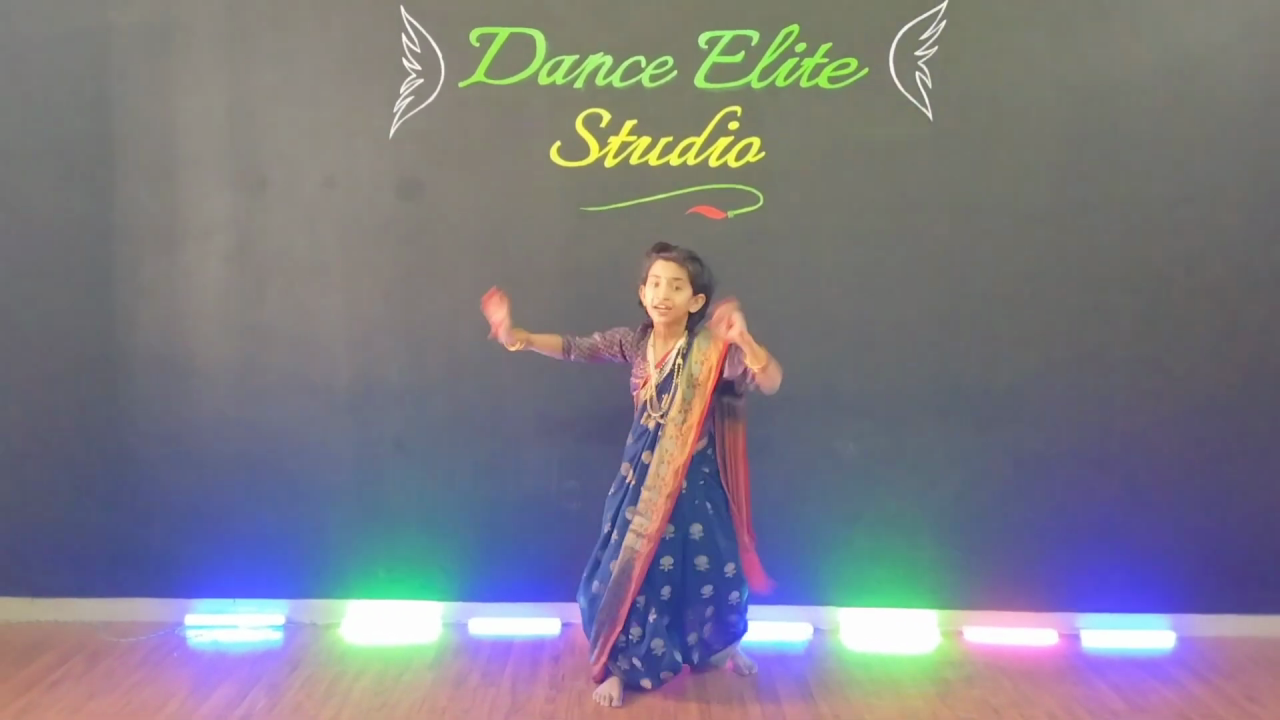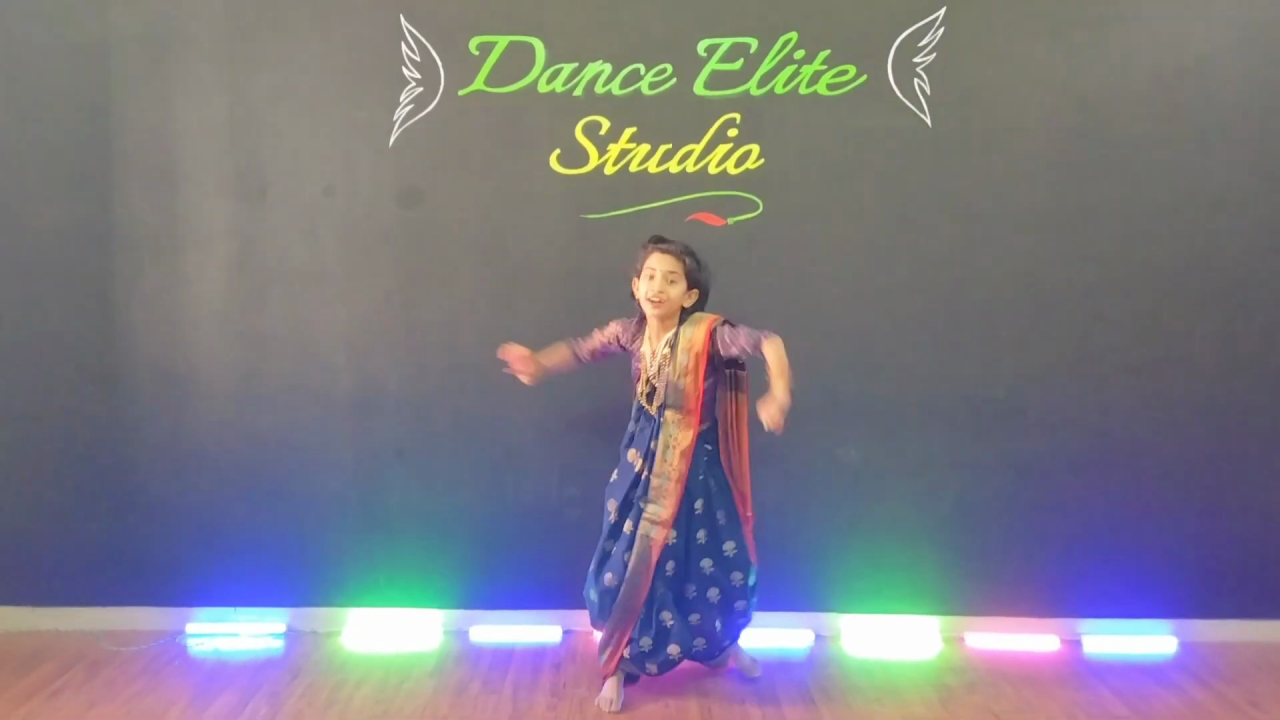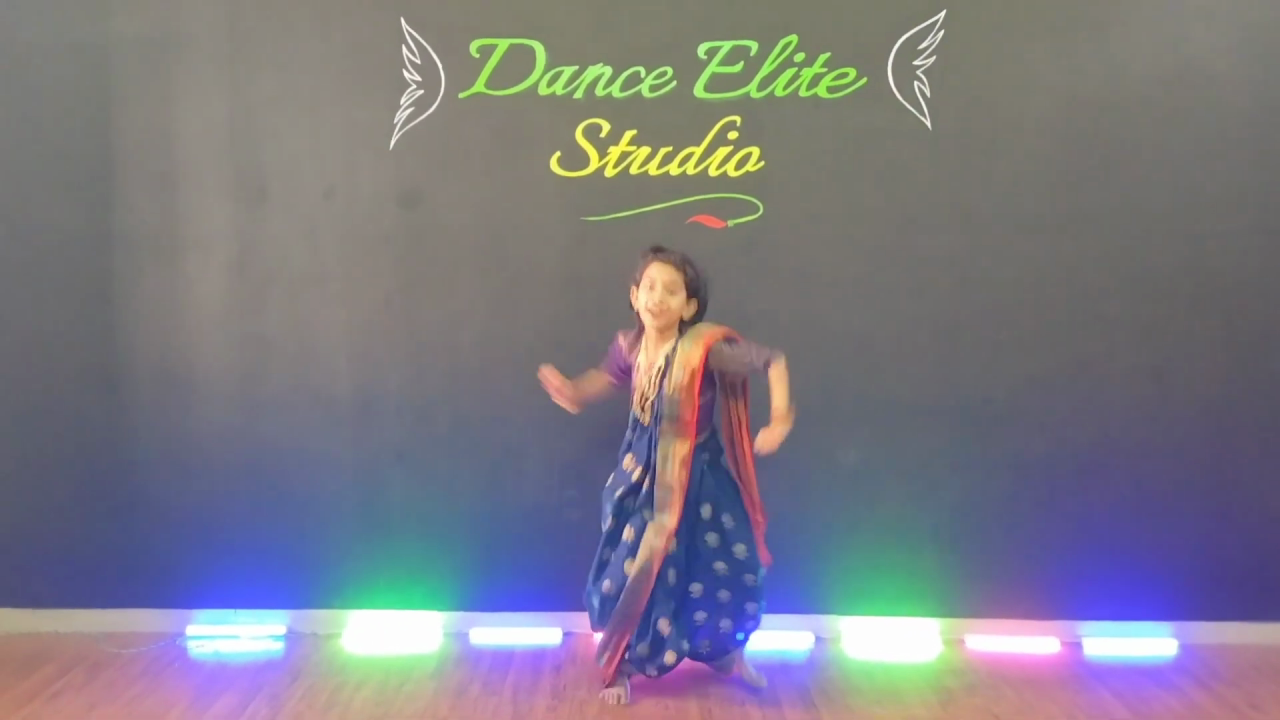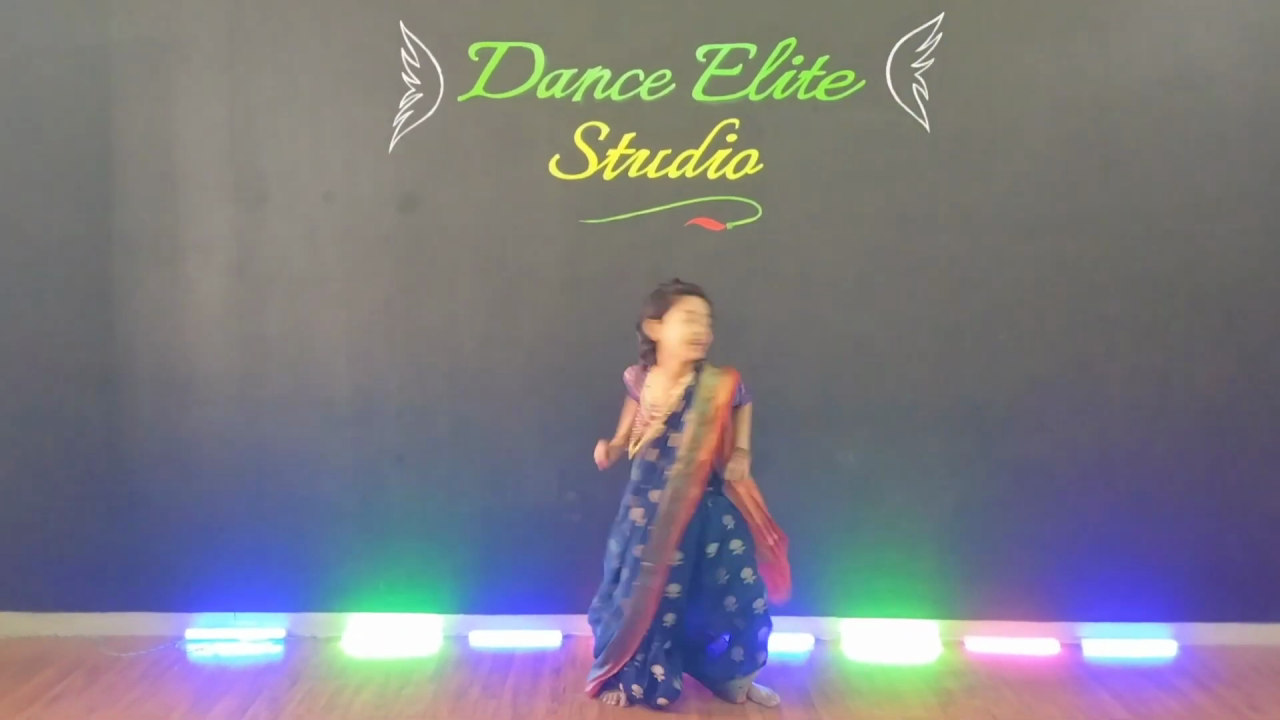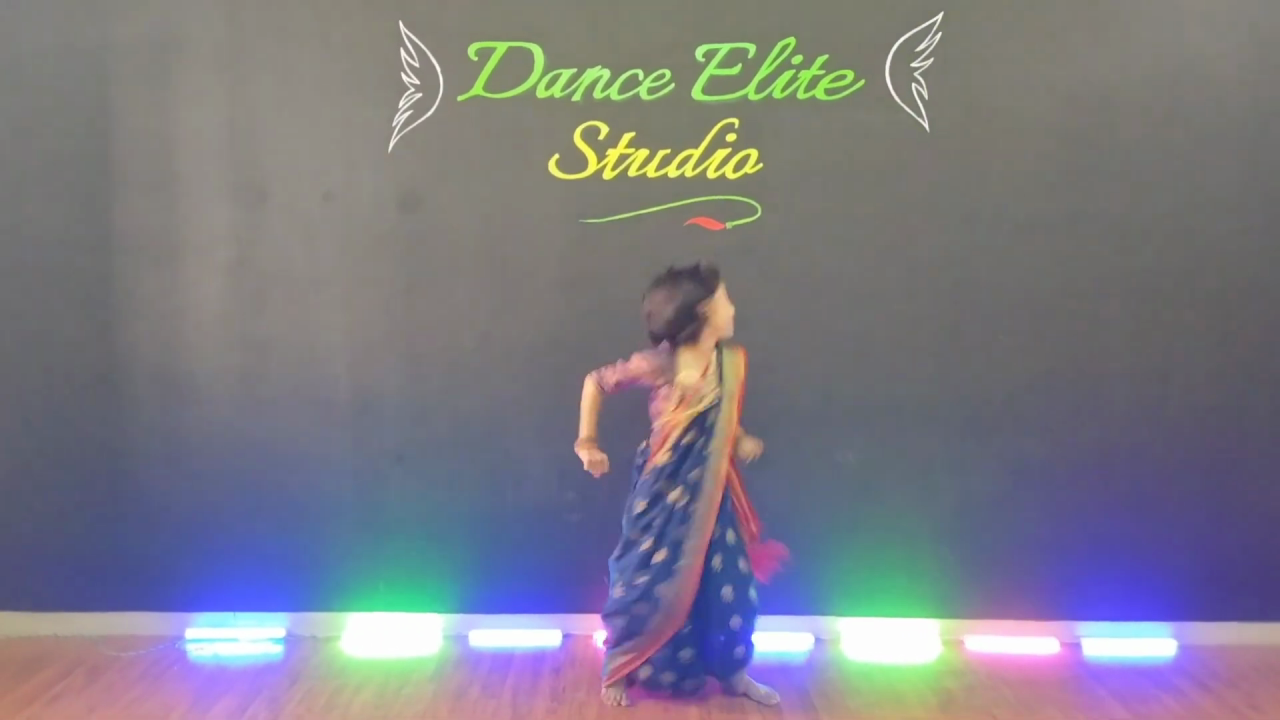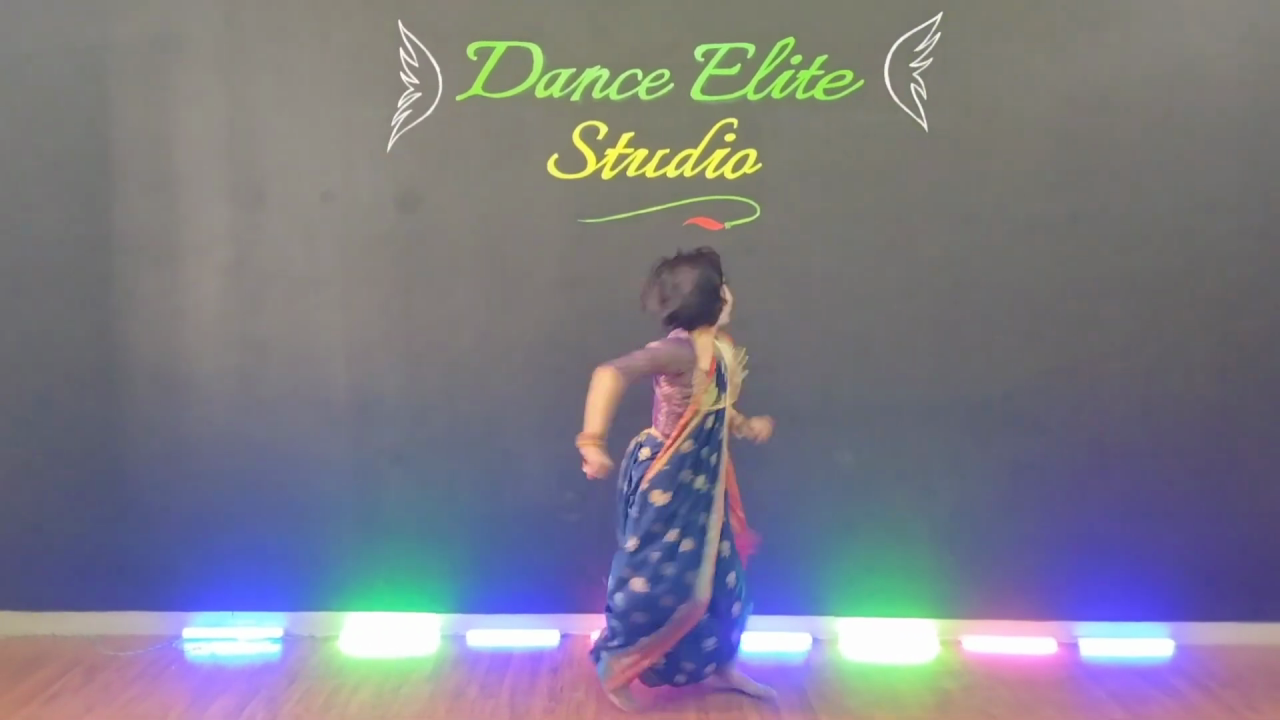
dt=0.1s
person 1, frame 1
left shoulder: (714, 349)
right shoulder: (631, 342)
left elbow: (771, 381)
right elbow: (571, 348)
left wrist: (745, 341)
right wrist: (516, 335)
left hip: (694, 481)
right hip: (641, 478)
left knee: (713, 574)
right knee: (621, 573)
left ankle: (720, 647)
right ankle: (617, 668)
person 1, frame 2
left shoulder: (705, 334)
right shoulder: (626, 332)
left elbow: (767, 343)
right elbow: (577, 351)
left wrist: (779, 394)
right wrist: (535, 366)
left hip: (695, 469)
right hip: (641, 468)
left knee: (722, 562)
right knee: (631, 565)
left ankle: (722, 645)
right ankle: (619, 668)
person 1, frame 3
left shoulder: (707, 347)
right shoulder: (630, 344)
left elbow: (773, 362)
right elbow: (611, 375)
left wrist: (780, 421)
right wrist: (574, 393)
left hip: (697, 474)
right hip: (642, 473)
left knee: (729, 564)
right knee: (630, 567)
left ankle: (726, 652)
right ankle: (623, 665)
person 1, frame 4
left shoulder: (724, 384)
right shoulder: (640, 377)
left elbow: (737, 422)
left wrist: (738, 460)
right wrist: (614, 445)
left hip: (708, 510)
right hip: (651, 507)
left knee: (740, 597)
right knee: (633, 601)
left ankle: (735, 677)
right ankle: (620, 678)
person 1, frame 5
left shoulder: (732, 362)
right shoulder: (657, 362)
right elbow: (596, 381)
left wrist: (739, 441)
right wrist: (588, 439)
left hip: (709, 496)
right hip: (663, 492)
left knee: (729, 586)
right knee: (652, 586)
left ankle: (731, 673)
right ankle: (625, 670)
person 1, frame 6
left shoulder: (719, 350)
right shoulder: (679, 347)
right elbow: (610, 372)
left wrist: (739, 426)
right wrist: (593, 438)
left hip: (700, 481)
right hip: (666, 479)
left knee: (719, 577)
right knee: (652, 579)
left ankle: (720, 666)
right ankle: (616, 668)
